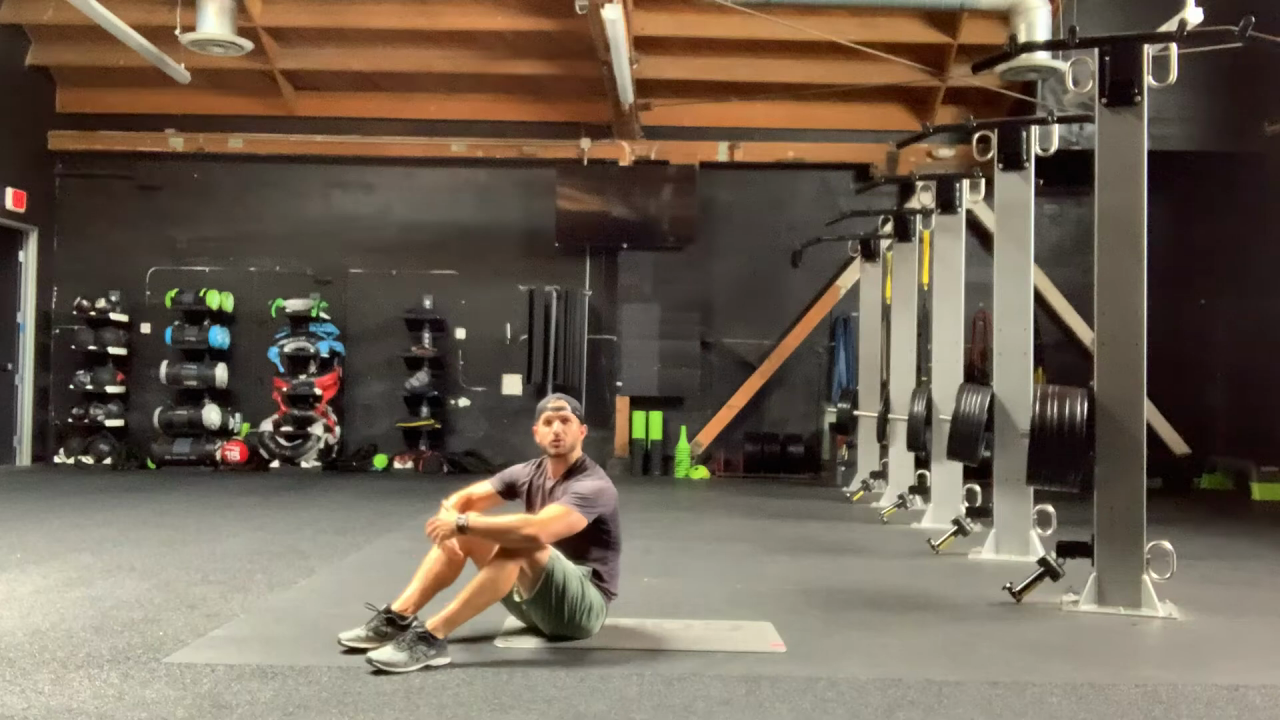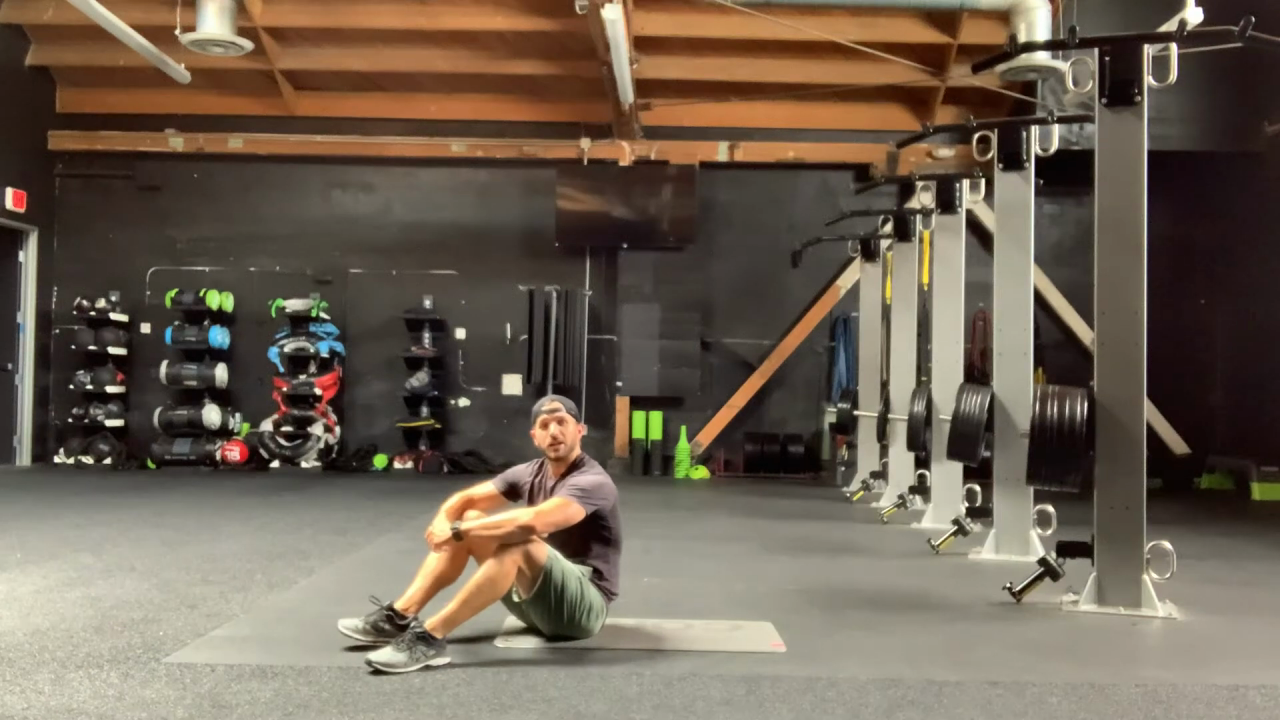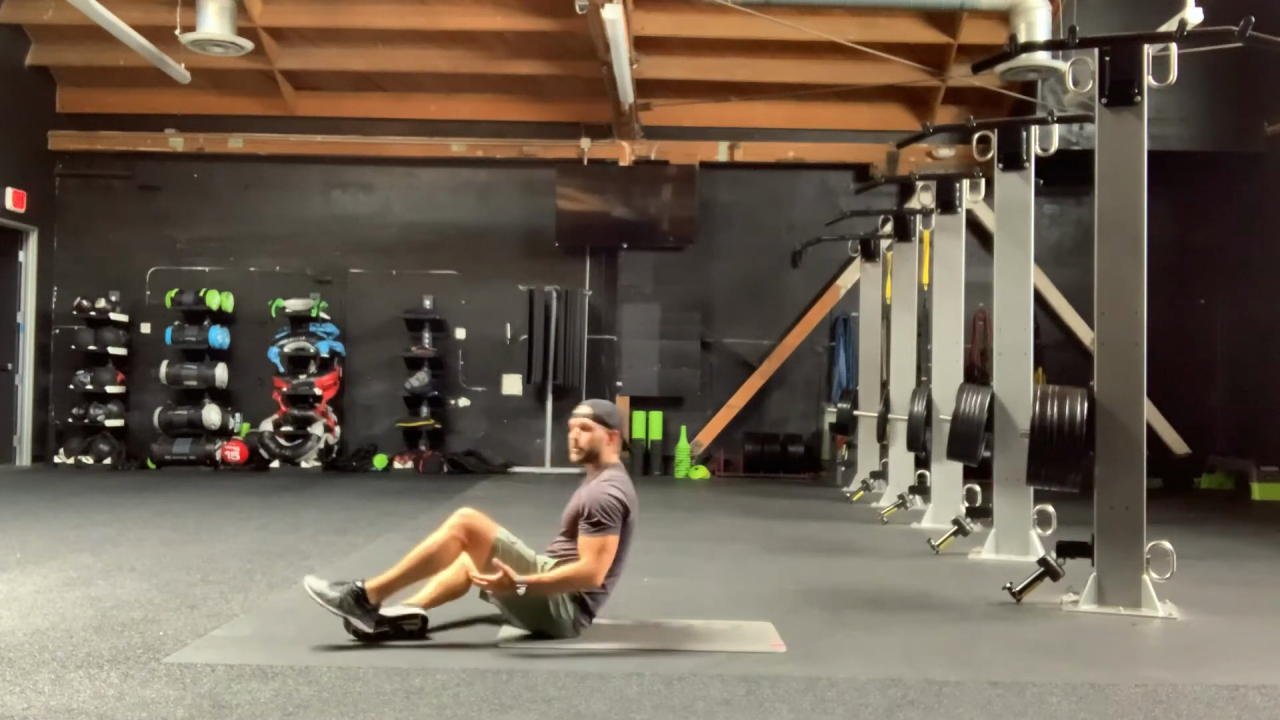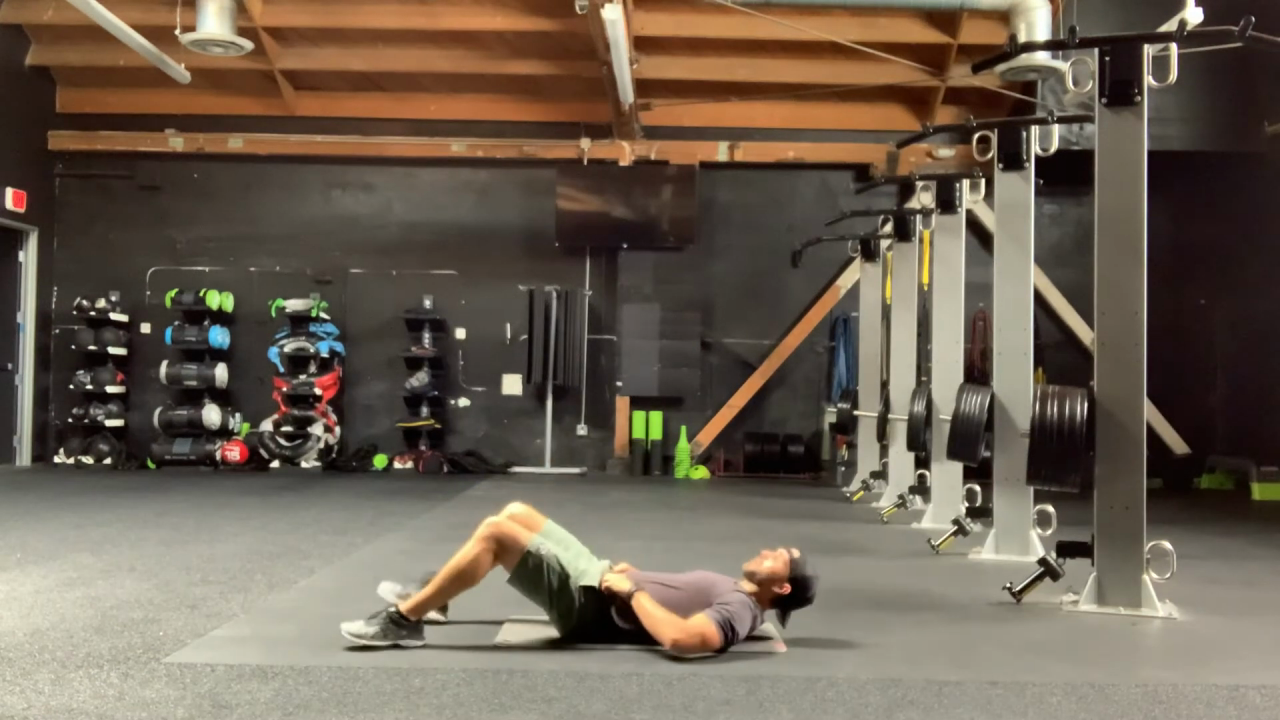
dt=1s
person 1, frame 1
left shoulder: (593, 487)
right shoulder: (529, 473)
left elbow: (536, 530)
right elbow: (462, 498)
left wrist: (461, 524)
right wrist: (449, 524)
left hip: (582, 606)
right hip: (534, 596)
left knee: (521, 544)
right knee: (468, 526)
left ankle: (431, 637)
right ankle: (397, 619)
person 1, frame 2
left shoulder: (592, 482)
right shoulder: (530, 473)
left elbow: (531, 522)
right elbow: (466, 498)
left wrist: (457, 531)
right wrist: (442, 523)
left hip: (582, 605)
right hip: (536, 595)
left knee: (518, 542)
right knee: (469, 520)
left ankle: (430, 636)
right ankle: (399, 617)
person 1, frame 3
left shoulder: (606, 493)
right shoulder: (604, 484)
left elbow: (591, 574)
left wrist: (518, 584)
right wrist: (513, 568)
left hip: (560, 610)
right hip: (554, 602)
left knee: (465, 523)
right knee: (469, 549)
left ankle: (364, 599)
right ankle: (413, 611)
person 1, frame 4
left shoulder: (738, 612)
right shoulder: (732, 591)
left elbow: (679, 638)
left wrist: (631, 592)
right wrist: (633, 574)
left hip: (588, 606)
right hip: (595, 576)
left knee: (493, 531)
right knee: (513, 513)
left ankle: (403, 620)
right ankle: (432, 595)
